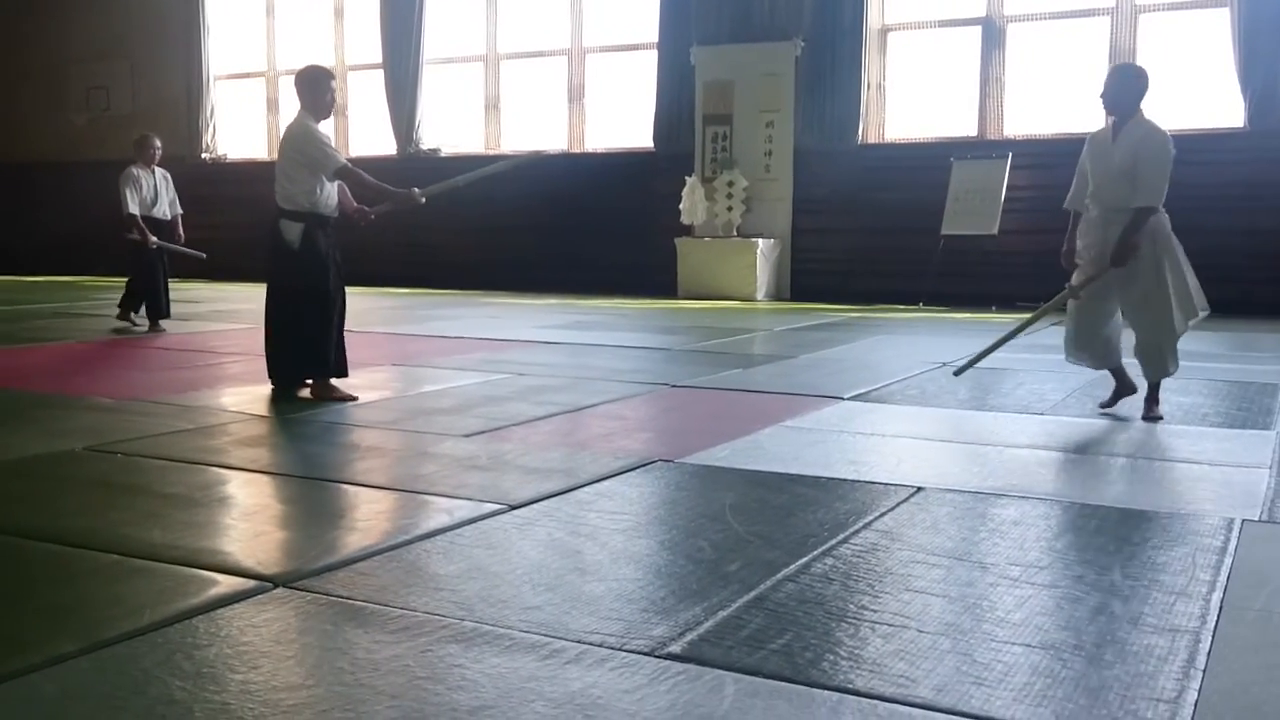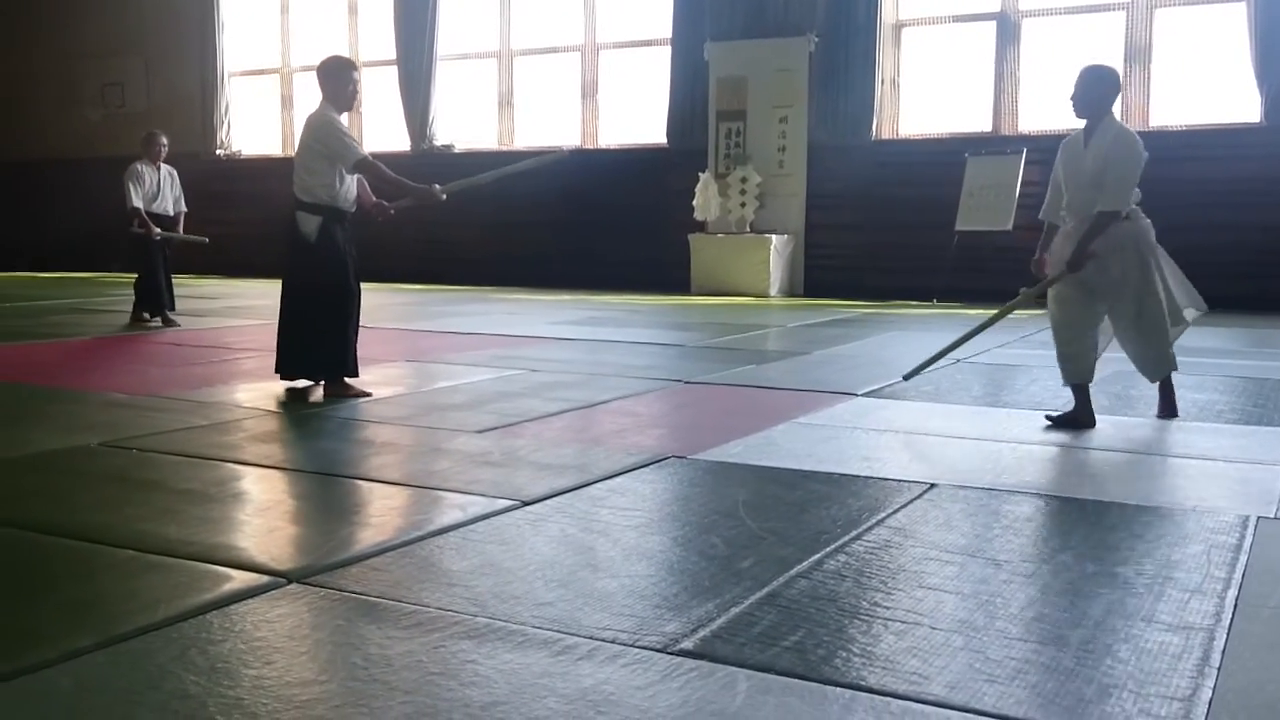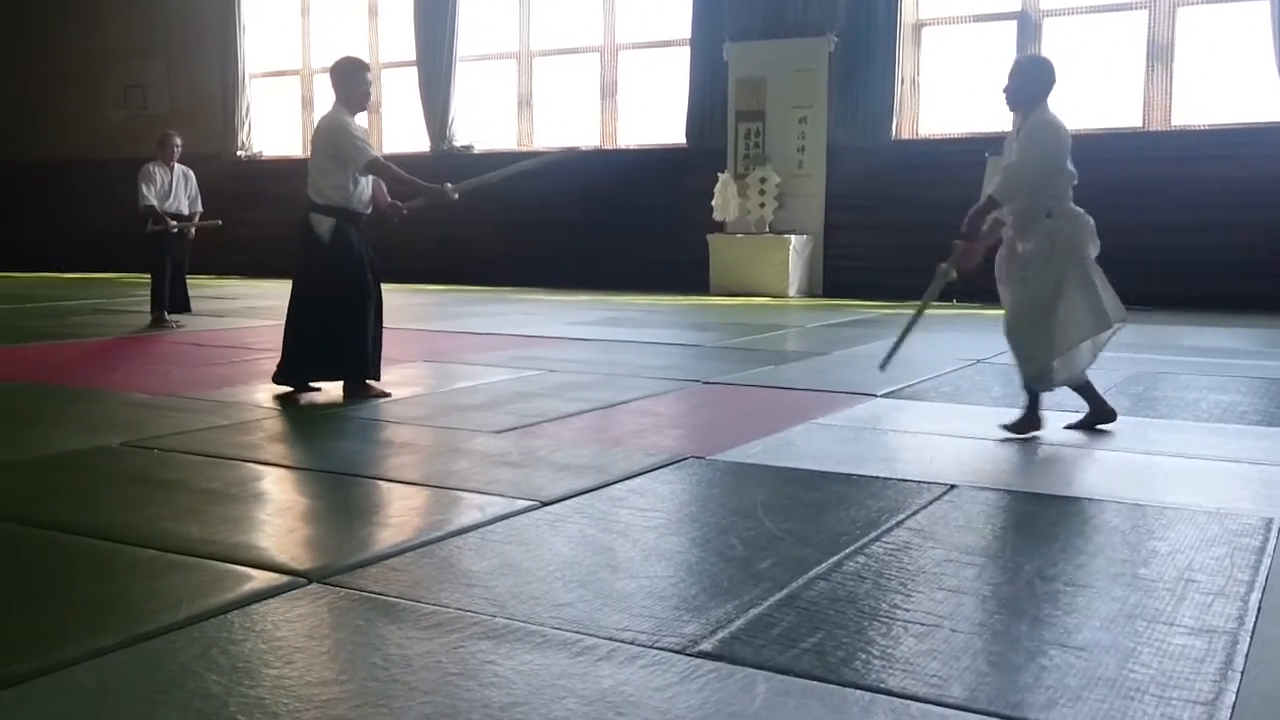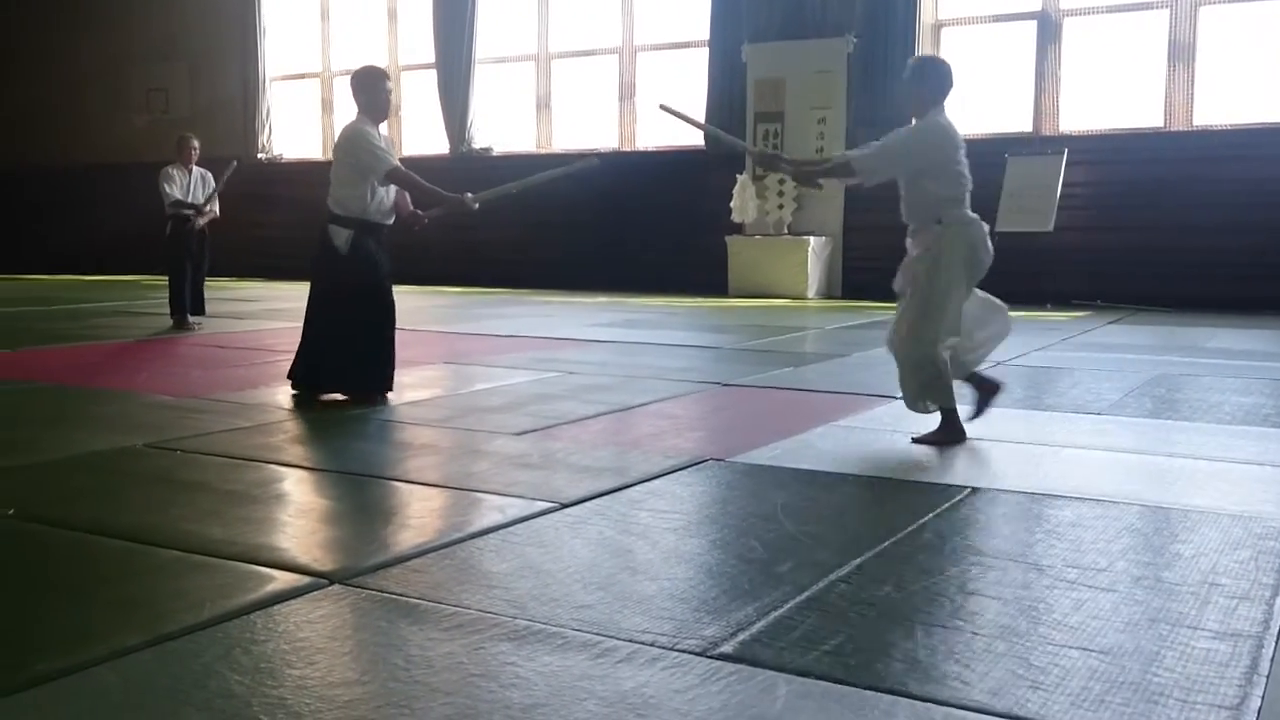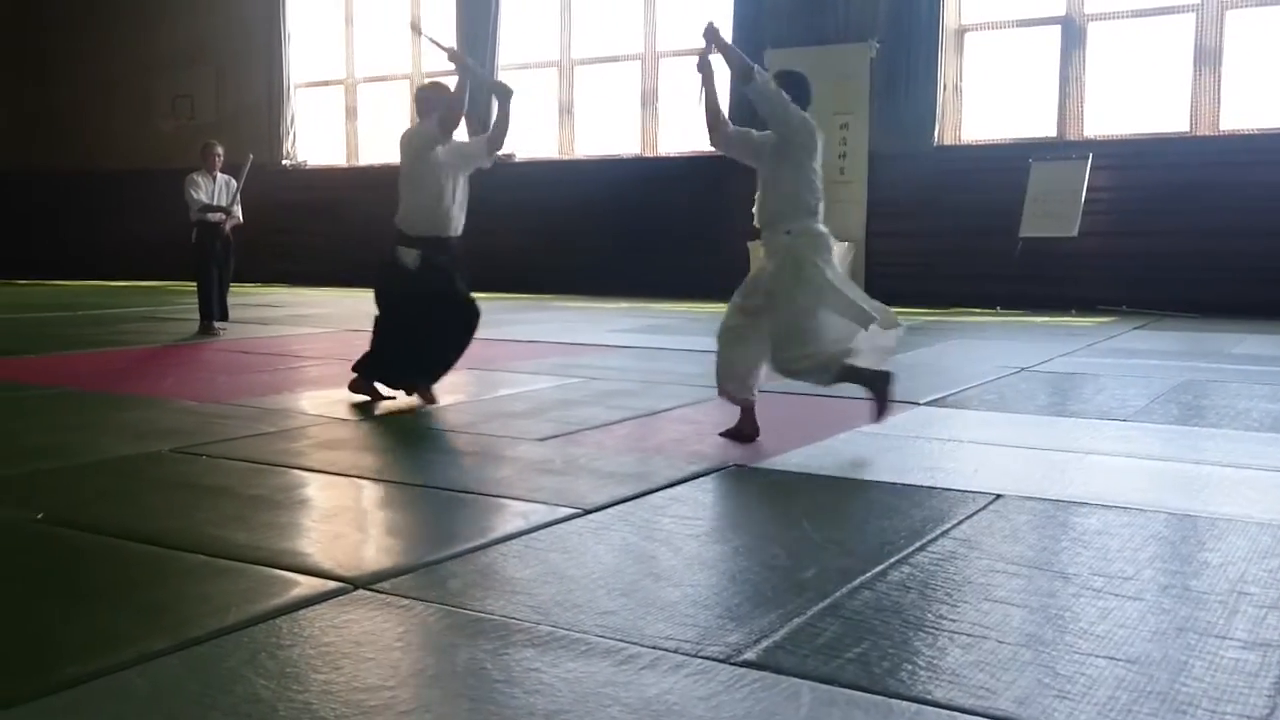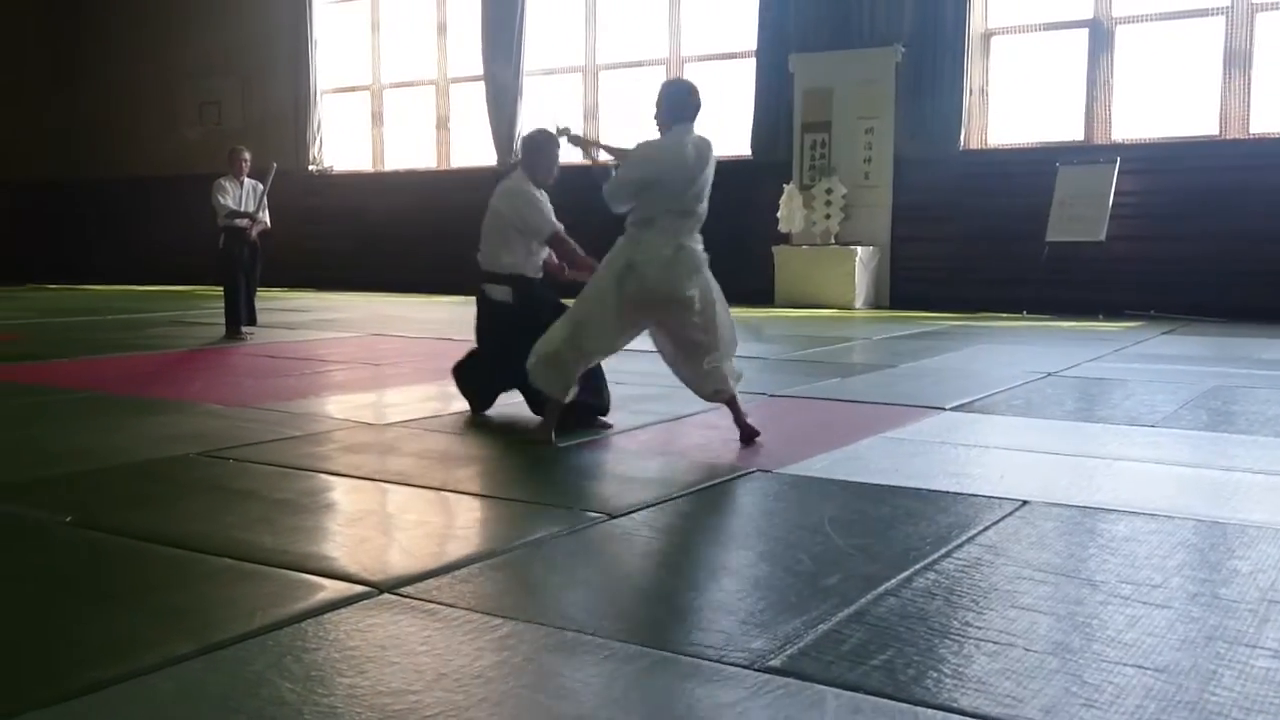
dt=0.3s
person 1, frame 1
left shoulder: (1153, 138)
right shoulder: (1096, 140)
left elbow: (1150, 199)
right elbow: (1080, 194)
left wrist: (1126, 241)
right wrist: (1070, 241)
left hip: (1140, 236)
right hip: (1098, 236)
left knee: (1151, 320)
right knee: (1087, 316)
left ankle: (1152, 396)
right ankle: (1121, 380)
person 1, frame 2
left shoulder: (1124, 142)
right shoulder: (1069, 145)
left elbow: (1114, 204)
right elbow: (1055, 201)
left wrist: (1080, 247)
right wrist: (1044, 249)
left hip: (1119, 242)
right hip: (1077, 243)
left knee: (1143, 324)
right knee: (1069, 327)
left ankle: (1166, 390)
right ankle: (1083, 407)
person 1, frame 3
left shoulder: (1046, 132)
right shoulder: (1024, 133)
left elbow: (1010, 187)
right elbow: (1011, 198)
left wrist: (971, 229)
right wrist: (981, 238)
left hip: (1055, 237)
right hip: (1030, 239)
left knee: (1026, 324)
right knee: (1031, 328)
left ankle: (1032, 410)
right ankle: (1097, 406)
person 1, frame 4
left shoulder: (930, 134)
right shoulder: (928, 133)
left elbow: (866, 165)
right elbow: (870, 165)
left wrist: (805, 169)
right wrist: (808, 169)
left hip: (947, 242)
right hip: (938, 242)
left knee: (915, 338)
right knee: (922, 335)
left ankle: (950, 425)
right ankle: (981, 383)
person 1, frame 5
left shoulder: (800, 132)
right shoulder: (776, 144)
left elbow: (754, 82)
right elbow: (724, 138)
left wrist: (720, 44)
right wrist: (708, 80)
left hip: (796, 251)
right hip: (785, 250)
left knee: (793, 348)
right knee: (741, 331)
left ankle: (873, 380)
right ankle: (746, 419)
person 1, frame 6
left shoulder: (653, 153)
right shoulder: (704, 150)
left elbow: (615, 197)
right wrist: (600, 146)
left hip: (640, 256)
right hip: (684, 258)
left knee: (581, 335)
right knee: (704, 343)
left ankle: (550, 424)
right ankle: (741, 422)
person 2, frame 1
left shoulder: (309, 132)
right shoulder: (304, 132)
left elbow: (334, 180)
right elbow: (346, 172)
left wrist: (351, 208)
right wrist: (396, 196)
left hip: (309, 230)
right hip: (302, 231)
left knee: (295, 304)
right knee: (320, 302)
left ankle: (288, 374)
right ankle: (320, 377)
person 2, frame 2
left shoulder: (330, 123)
right shoulder: (325, 123)
left elbow: (355, 173)
right elbow: (367, 165)
left wrist: (370, 202)
right wrist: (416, 191)
left hip: (324, 223)
right hip: (321, 224)
left knee: (311, 298)
right knee: (337, 299)
left ankle: (303, 365)
right ankle: (334, 377)
person 2, frame 3
left shoulder: (349, 126)
right shoulder: (336, 126)
left elbow: (370, 175)
right elbow: (379, 167)
left wrist: (384, 203)
right wrist: (428, 190)
left hip: (340, 225)
right hip: (334, 226)
left knee: (318, 301)
right knee: (354, 300)
left ankle: (298, 371)
right ankle: (355, 378)
person 2, frame 4
left shoulder: (380, 140)
right shoulder: (357, 136)
left elbow: (396, 185)
right elbow: (401, 177)
left wrist: (408, 210)
right wrist: (448, 199)
left hip: (367, 238)
right hip: (351, 238)
left knee: (332, 311)
right knee: (369, 311)
left ankle: (315, 381)
right ankle: (357, 384)
person 2, frame 5
left shoulder: (456, 148)
right shoulder: (415, 141)
left elbow: (493, 145)
right elbow: (450, 121)
left wrist: (503, 103)
right wrist: (466, 75)
left hip: (440, 252)
right hip: (419, 254)
person 2, frame 6
left shoulder: (534, 195)
right shoulder: (517, 193)
left elbow: (543, 249)
right elbow: (557, 240)
left wrist: (564, 271)
right wrist: (595, 269)
left hip: (520, 287)
right hip: (508, 289)
person 3, frame 1
left shoulder: (164, 175)
right shoulder: (132, 174)
left elbow: (173, 205)
right elbow: (131, 210)
left wrist: (178, 227)
right wrist: (145, 233)
left hip: (161, 229)
right hip: (143, 229)
left knee: (142, 274)
right knee: (153, 275)
left ankle: (126, 310)
right ankle: (155, 319)
person 3, frame 2
left shoulder: (171, 173)
right shoulder: (136, 170)
left elbow: (179, 204)
right elbow: (134, 204)
left wrist: (179, 226)
right wrist: (149, 225)
left hip: (165, 226)
right hip: (144, 226)
left knee: (159, 269)
right knee: (154, 269)
left ankle: (139, 311)
right ankle: (163, 312)
person 3, frame 3
left shoulder: (187, 173)
right shoulder: (149, 171)
left elbow: (195, 204)
right elbow: (147, 203)
left wrist: (192, 225)
right wrist: (165, 220)
left hip: (181, 226)
right hip: (159, 226)
left knee: (178, 271)
right knee: (162, 269)
left ankle: (162, 313)
right ankle: (160, 313)
person 3, frame 4
left shoulder: (205, 175)
right shoulder: (169, 173)
left elbow: (214, 208)
right elbow: (172, 200)
left wrist: (203, 218)
right wrist: (194, 207)
left hip: (199, 228)
right hip: (179, 226)
left knee: (197, 272)
right knee: (180, 272)
left ankle: (187, 314)
right ankle: (180, 315)
person 3, frame 5
left shoulder: (229, 182)
right shoulder: (194, 180)
left elbow: (237, 214)
right elbow: (199, 205)
left wrist: (228, 223)
right wrist: (221, 209)
left hip: (224, 234)
right hip: (204, 232)
left knee: (222, 278)
right knee: (208, 277)
left ankle: (212, 320)
right ankle: (208, 321)
person 3, frame 6
left shoulder: (256, 186)
right shoulder: (221, 185)
left elbow: (264, 219)
right elbow: (226, 210)
left wrist: (255, 228)
right wrist: (248, 215)
left hip: (251, 239)
right hip: (231, 237)
left knee: (249, 283)
right knee: (235, 283)
left ankle: (239, 324)
right ankle: (234, 326)
